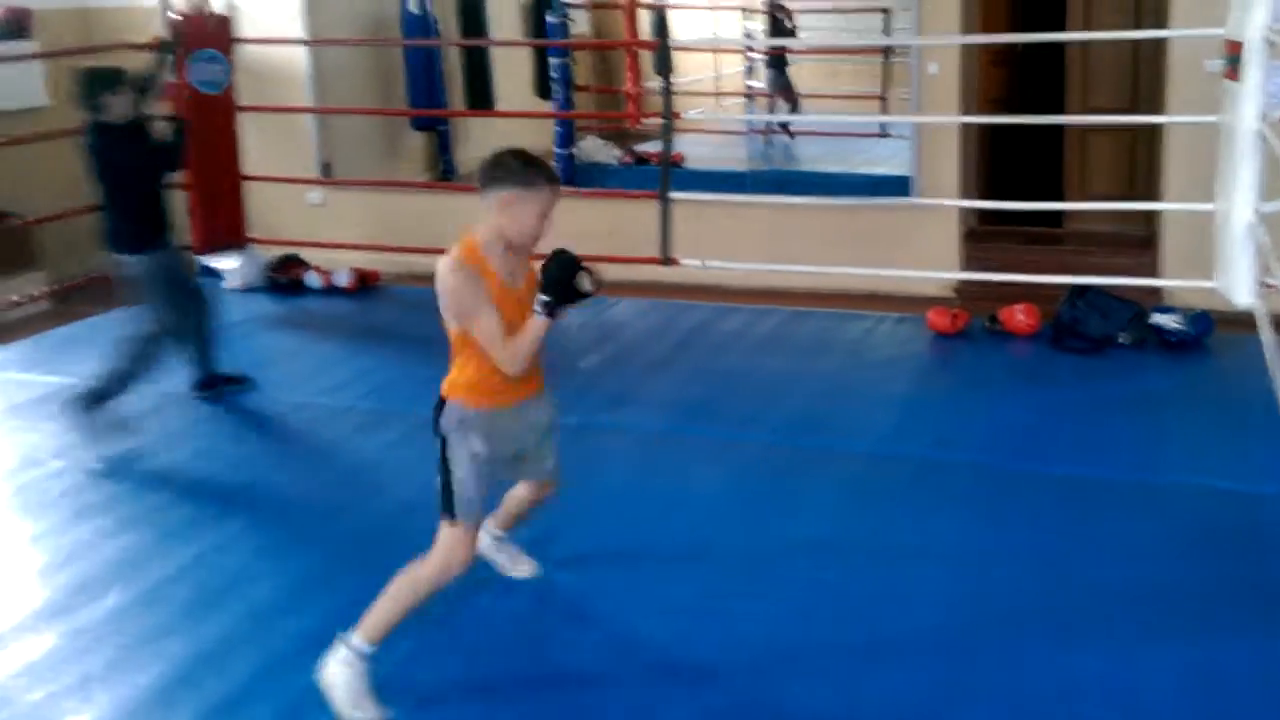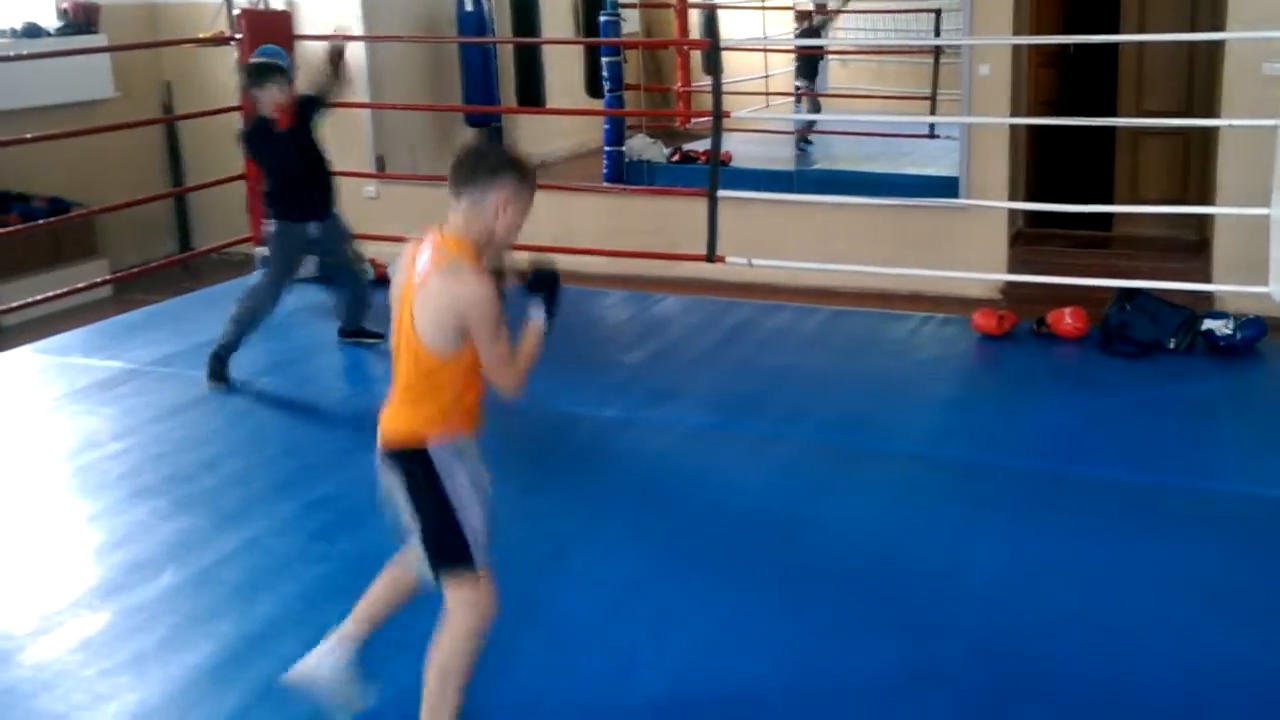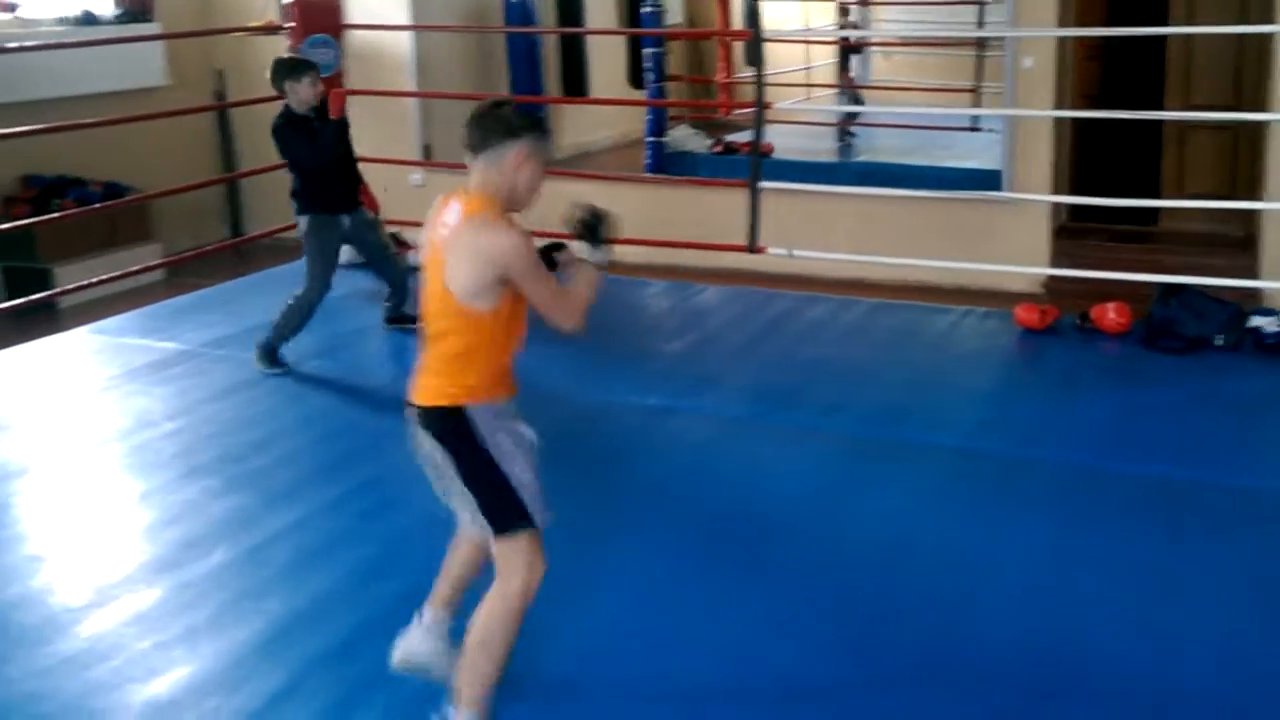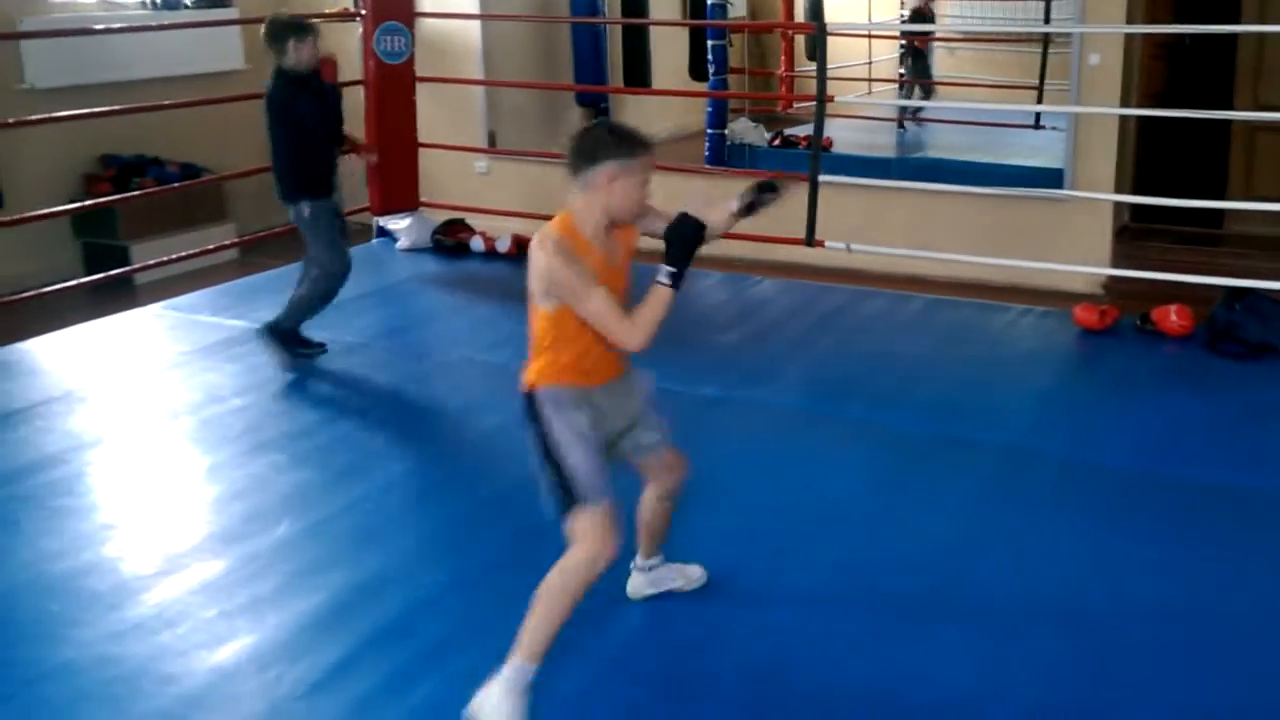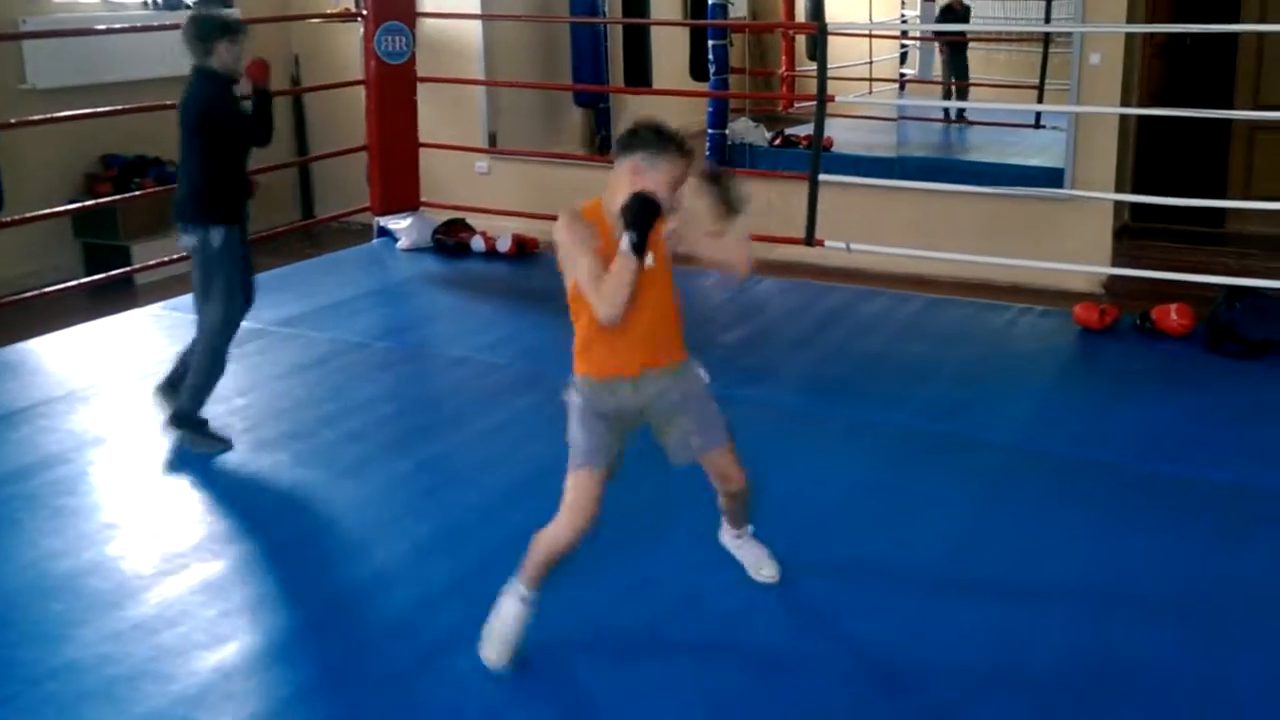
dt=0.5s
person 1, frame 1
left shoulder: (514, 257)
right shoulder: (461, 272)
left elbow: (527, 313)
right elbow: (509, 361)
left wrist: (571, 290)
right wrist: (547, 303)
left hip: (524, 405)
right hip: (473, 415)
left knee: (540, 485)
right knee: (452, 557)
left ankle: (493, 537)
right ankle: (347, 659)
person 1, frame 2
left shoulder: (422, 253)
right shoulder: (469, 287)
right elbow: (509, 380)
right wrist: (539, 309)
left hip: (405, 437)
right hip: (432, 449)
left knee: (425, 560)
right knee: (471, 602)
left ankle: (330, 656)
person 1, frame 3
left shoulder: (446, 213)
right shoulder: (501, 240)
right elbow: (567, 317)
left wrist: (533, 265)
right wrist: (589, 250)
left hip: (439, 401)
right hip: (465, 414)
left knee: (507, 529)
right knee: (523, 568)
left ankle: (426, 638)
person 1, frame 4
left shoulder: (626, 220)
right shoulder: (554, 253)
left elbow: (704, 223)
right elbow: (631, 335)
left wrist: (748, 200)
right wrist: (673, 267)
left hip: (612, 387)
right hip: (562, 400)
left knee: (670, 470)
right knee: (595, 546)
left ankle: (647, 570)
person 1, frame 5
left shoulder: (670, 220)
right shoulder: (575, 227)
left elbow: (736, 262)
right elbow: (607, 309)
left wrist: (721, 208)
right wrist: (633, 237)
left hip: (669, 376)
right hip: (602, 388)
left knee: (731, 476)
right knee: (573, 524)
left ankle: (737, 534)
right ankle: (518, 598)
person 2, frame 1
left shoulder: (117, 131)
right shoulder: (109, 141)
right elbow: (170, 161)
right wrist: (178, 121)
left hip: (154, 240)
right hip: (140, 247)
left knee: (194, 303)
right knee: (167, 323)
left ankle: (208, 377)
right ankle: (100, 392)
person 2, frame 2
left shoulder: (300, 110)
right shoulder: (254, 135)
left elbow: (328, 92)
right elbow: (288, 171)
left wrist: (335, 61)
right wrist: (284, 130)
left hip: (323, 216)
right hip: (286, 224)
left knee: (355, 279)
right knee: (266, 293)
left ankle: (350, 327)
right ankle: (223, 353)
person 2, frame 3
left shoulder: (325, 113)
right shoulder: (285, 128)
right elbow: (323, 161)
left wrist: (361, 187)
right wrist: (335, 119)
left hip: (350, 209)
right hip: (318, 215)
left knee: (392, 264)
right knee: (316, 287)
left ankle: (395, 312)
right ankle: (272, 344)
person 2, frame 4
left shoulder: (302, 83)
right shoulder: (286, 91)
right elbow: (328, 126)
left wrist: (346, 140)
right wrist: (330, 85)
left hip: (318, 186)
right hip: (305, 193)
left knee: (325, 261)
right knee: (334, 265)
left ankle: (293, 328)
right ankle: (282, 326)
person 2, frame 5
left shoulder: (207, 89)
right shoulder: (211, 94)
right elbow: (258, 135)
right wrist: (261, 90)
left hip: (220, 214)
right hip: (210, 220)
left knee: (236, 300)
right knee: (221, 313)
left ankle: (180, 383)
right ankle: (186, 412)
